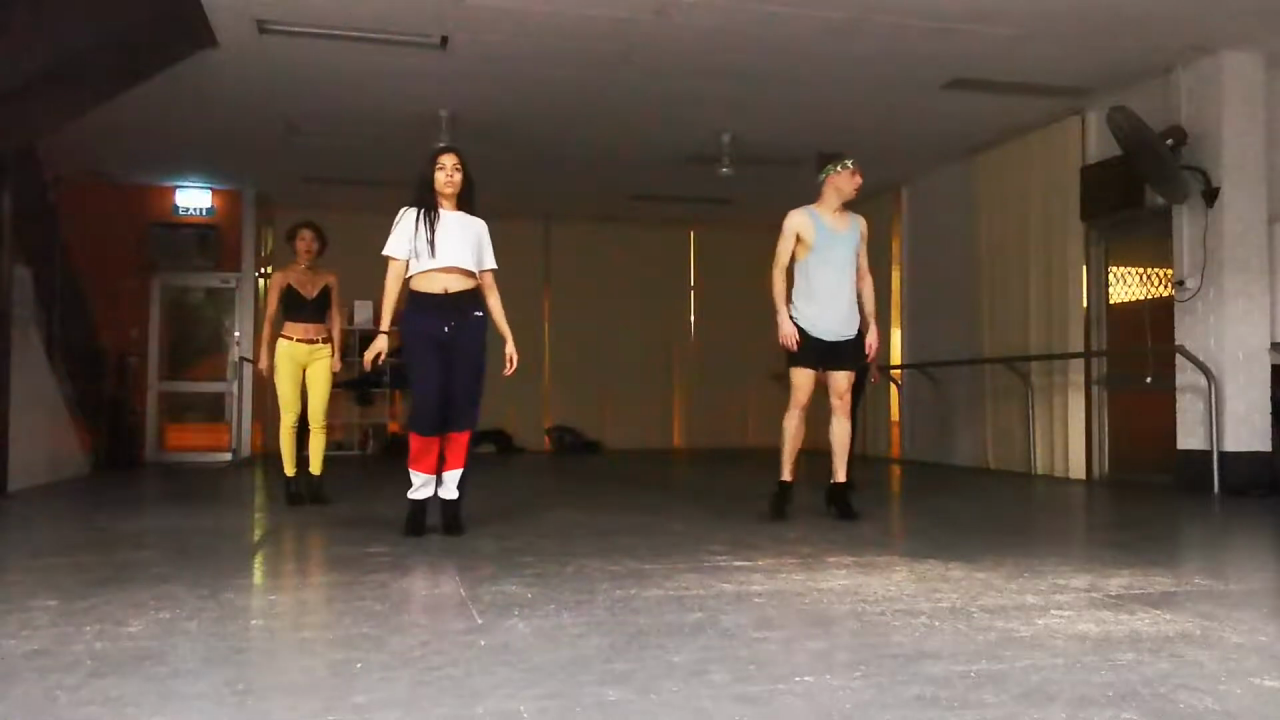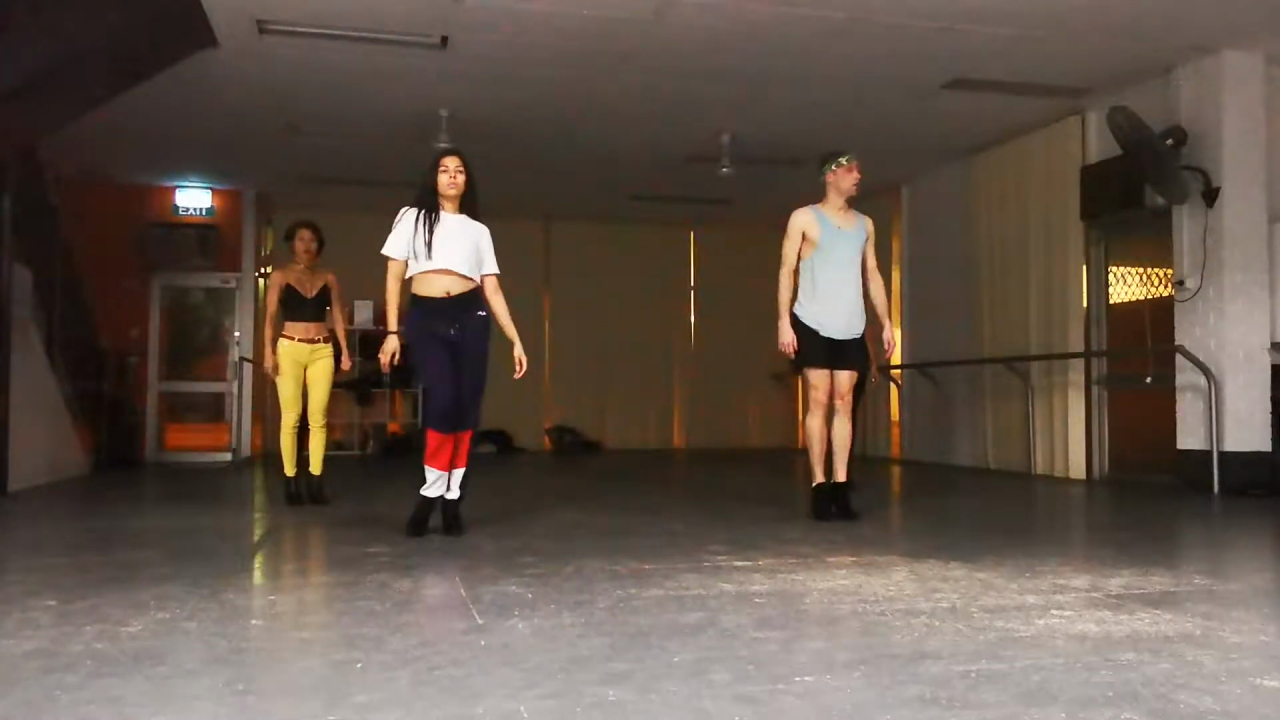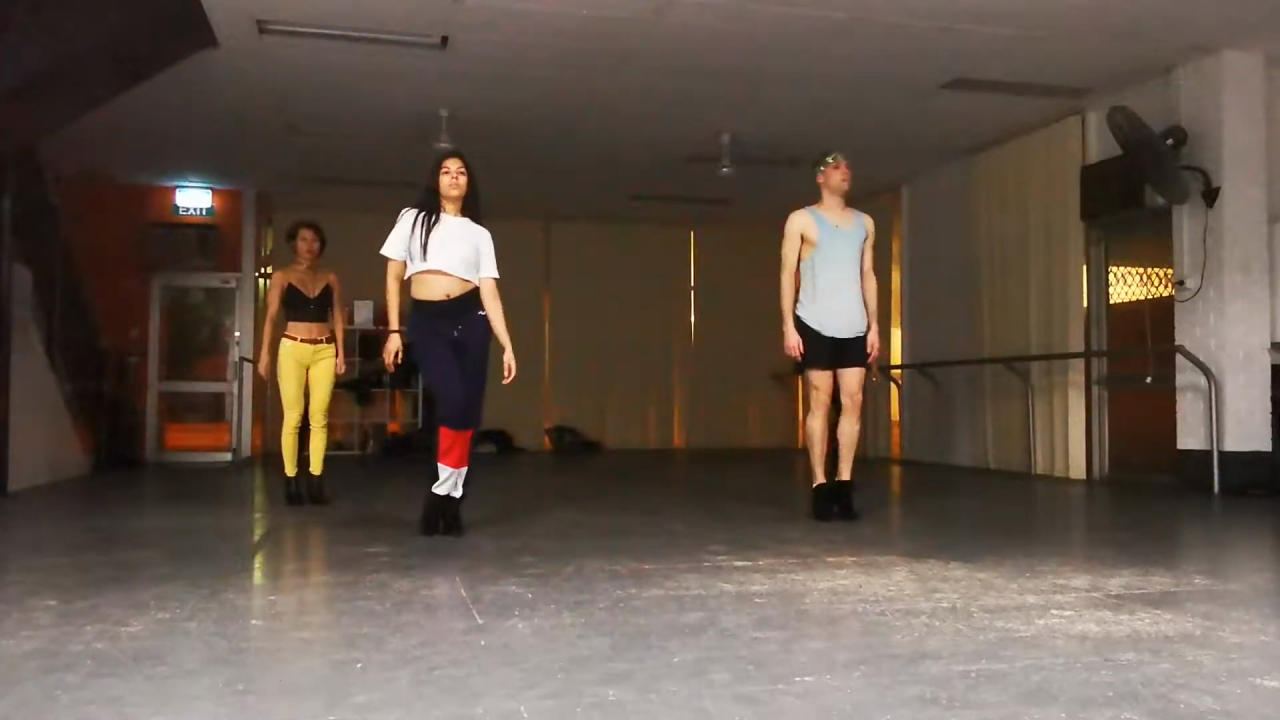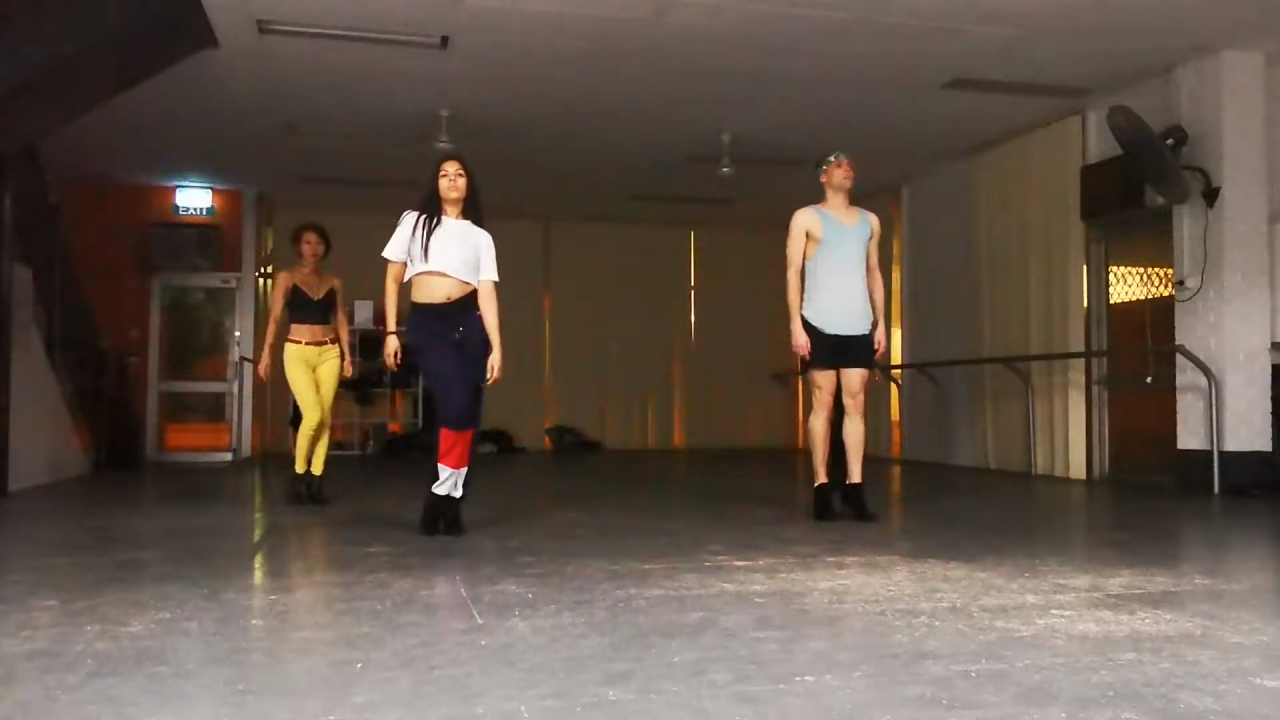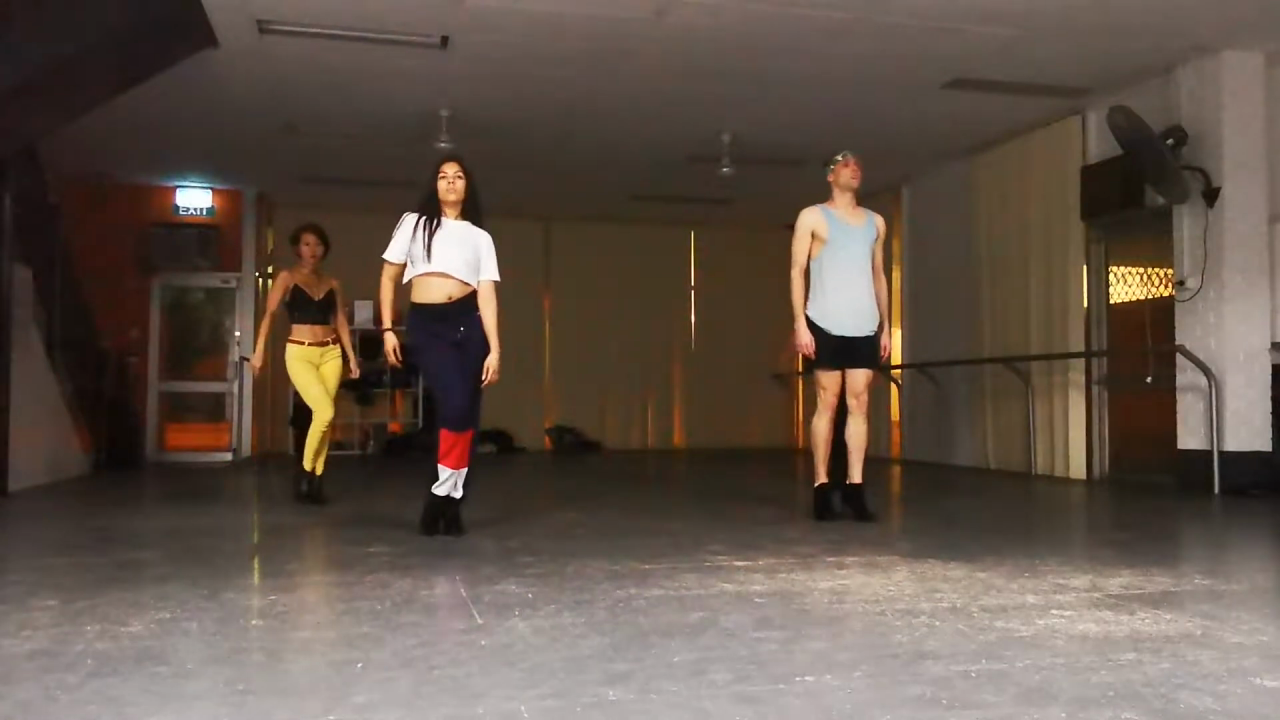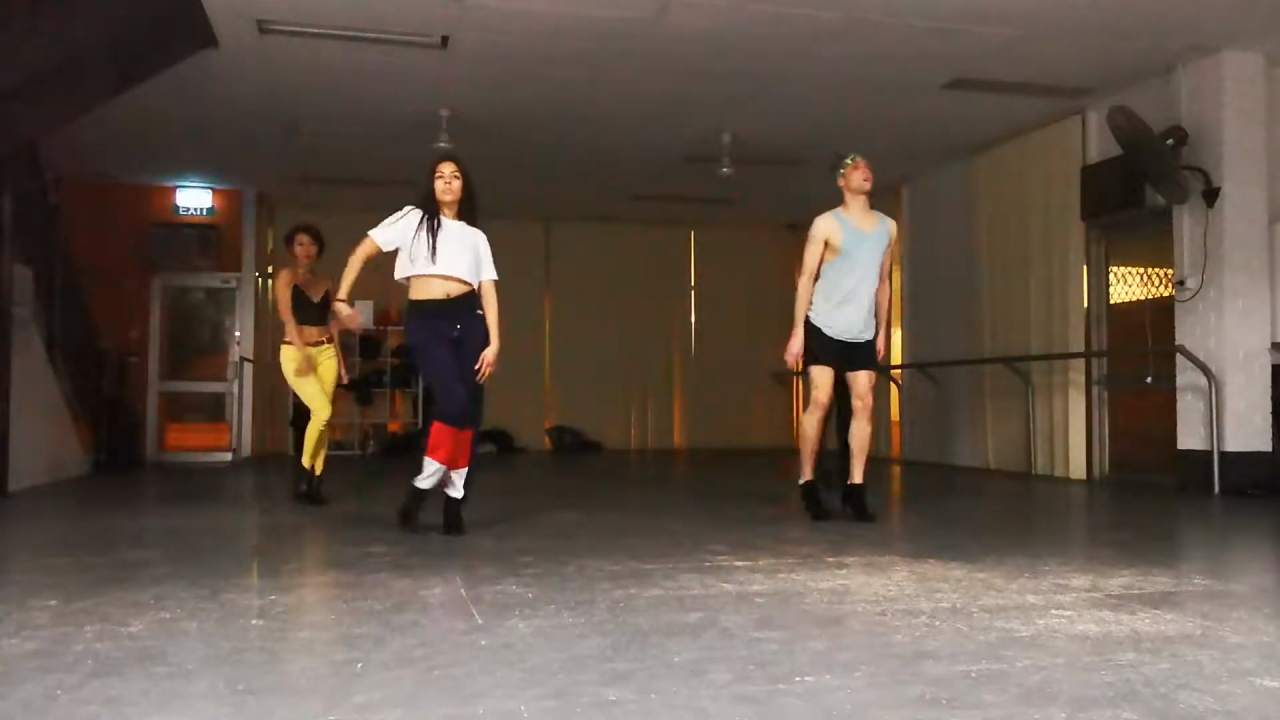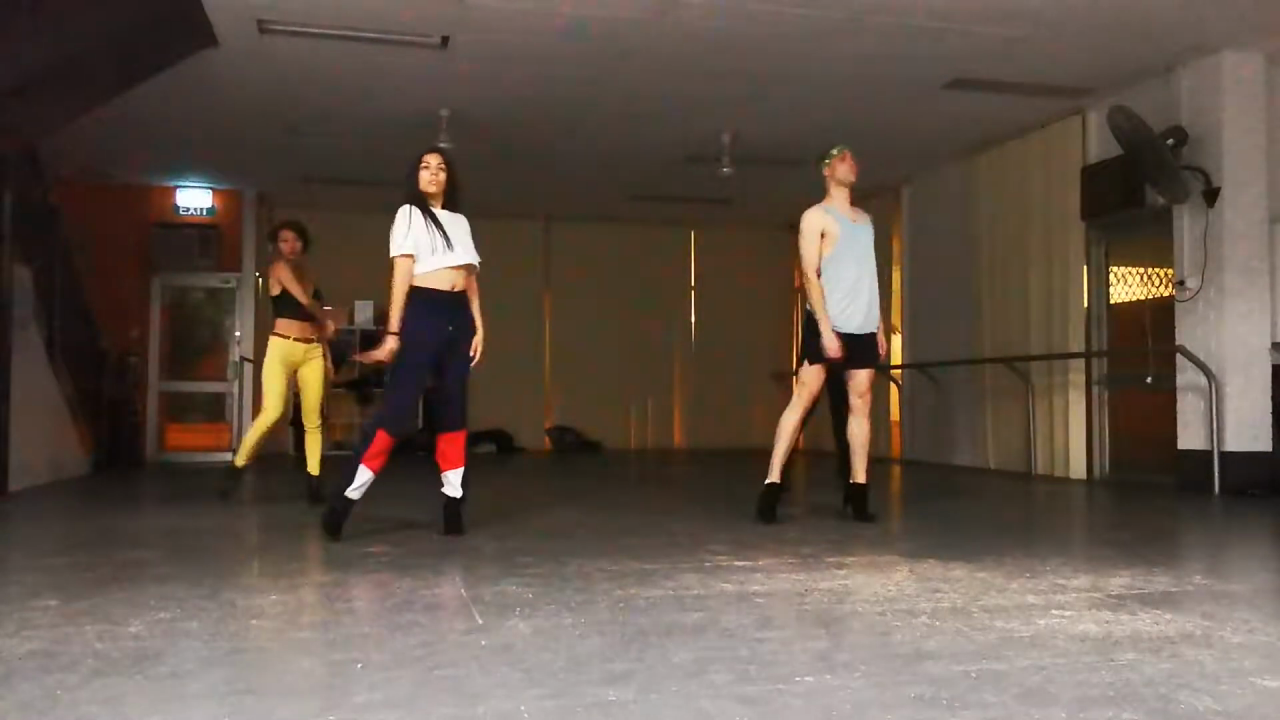
dt=0.3s
person 1, frame 1
left shoulder: (477, 226)
right shoulder: (411, 217)
left elbow: (489, 285)
right elbow: (395, 275)
left wrist: (508, 337)
right wrist: (383, 331)
left hip: (467, 317)
right hip: (422, 316)
left knee: (462, 408)
right knee: (426, 405)
left ankle: (450, 498)
right ankle: (419, 498)
person 1, frame 2
left shoulder: (479, 231)
right shoulder: (412, 217)
left elbow: (492, 290)
right elbow: (394, 277)
left wrist: (516, 341)
right wrist: (392, 331)
left hip: (470, 318)
right hip: (425, 319)
left knee: (466, 410)
right knee: (443, 404)
left ankle: (451, 498)
right ankle: (430, 493)
person 1, frame 3
left shoulder: (480, 234)
right shoulder: (413, 219)
left elbow: (490, 292)
right elbow: (393, 277)
left wrist: (507, 346)
right wrist: (394, 331)
left hip: (469, 320)
right hip: (427, 321)
left knee: (468, 411)
right knee: (454, 401)
left ankle: (452, 498)
right ankle: (441, 490)
person 1, frame 4
left shoulder: (480, 236)
right shoulder: (414, 221)
left elbow: (487, 294)
right elbow: (393, 279)
left wrist: (496, 348)
right wrist: (391, 333)
left hip: (468, 322)
right hip: (426, 324)
left knee: (468, 412)
right knee: (456, 404)
left ankle: (451, 498)
right ankle: (442, 491)
person 1, frame 5
left shoulder: (480, 237)
right shoulder: (413, 223)
left elbow: (487, 295)
right elbow: (388, 277)
left wrist: (495, 349)
right wrist: (387, 329)
left hip: (468, 322)
right hip: (426, 325)
left knee: (467, 413)
right knee: (456, 405)
left ankle: (452, 499)
right ankle: (441, 492)
person 1, frame 6
left shoulder: (476, 236)
right shoulder: (413, 218)
left elbow: (489, 293)
right elbow: (362, 252)
left wrist: (494, 341)
right wrist: (342, 298)
left hip: (468, 320)
right hip: (426, 320)
left knee: (468, 409)
right knee: (454, 400)
left ankle: (453, 499)
right ankle: (422, 484)
person 1, frame 7
left shoulder: (460, 221)
right shoulder: (409, 214)
right elbow: (402, 274)
left wrist: (479, 327)
right wrist: (393, 333)
left hip: (458, 316)
right hip: (422, 312)
left knee: (452, 408)
right knee: (400, 405)
left ankle: (452, 499)
right ankle: (349, 495)
person 2, frame 1
left shoulder: (858, 224)
right shoulder: (799, 219)
left elbow: (864, 276)
right elbow: (779, 269)
left wrist: (872, 325)
right wrist: (782, 316)
left hip: (846, 330)
right hip: (807, 326)
left knee: (842, 404)
right knee: (799, 401)
left ankle: (838, 487)
right ankle: (785, 482)
person 2, frame 2
left shoulder: (865, 224)
right shoulder: (803, 218)
left elbow: (872, 275)
right elbow: (787, 271)
left wrist: (886, 323)
right wrist: (783, 322)
left hip: (851, 328)
right hip: (813, 325)
left knee: (844, 404)
right knee: (819, 403)
left ankle: (840, 486)
right ankle: (819, 486)
person 2, frame 3
left shoulder: (865, 223)
right shoulder: (801, 220)
left elbow: (868, 275)
right elbow: (788, 274)
left wrist: (873, 325)
right wrist: (788, 325)
left hip: (853, 328)
right hip: (815, 326)
left knee: (852, 403)
right knee: (820, 403)
left ankle: (844, 484)
right ankle: (820, 486)
person 2, frame 4
left shoulder: (869, 221)
right shoulder: (805, 218)
left elbow: (874, 273)
right elbow: (793, 273)
left wrist: (880, 322)
right wrist: (795, 324)
left hip: (858, 326)
right hip: (820, 324)
left knee: (854, 403)
right knee: (823, 403)
left ankle: (854, 486)
right ankle: (822, 486)
person 2, frame 5
left shoulder: (875, 222)
right shoulder: (812, 217)
left elbow: (878, 275)
right elbow: (797, 272)
left wrist: (885, 325)
right wrist: (800, 323)
left hip: (864, 327)
right hip: (825, 325)
left knee: (858, 404)
right knee: (827, 403)
left ankle: (854, 487)
right ankle: (822, 486)
person 2, frame 6
left shoulder: (889, 227)
right shoulder: (826, 224)
right elbow: (807, 278)
left wrist: (881, 329)
right wrist: (796, 332)
left hip: (863, 332)
right hip: (823, 327)
left knee: (864, 406)
right knee: (819, 402)
left ankle: (855, 489)
right ankle: (808, 483)
person 2, frame 7
left shoulder: (865, 219)
right shoulder: (815, 217)
right elbow: (810, 275)
left wrist: (879, 325)
right wrist: (825, 328)
left hip: (864, 327)
right hip: (828, 323)
left knee: (861, 404)
right knee: (803, 398)
left ankle: (857, 489)
right ankle: (772, 484)
person 3, frame 1
left shoulder: (329, 279)
right shoulder: (281, 277)
left elbow: (335, 318)
right elbow: (270, 316)
left wrist: (337, 352)
right wrist: (264, 351)
left hip: (321, 351)
right hip: (288, 348)
left knee: (318, 418)
right knee: (290, 417)
left ankle: (315, 480)
right ankle: (291, 480)
person 3, frame 2
left shoulder: (328, 279)
right shoulder: (280, 276)
left elbow: (337, 316)
right elbow: (271, 316)
left wrist: (344, 350)
right wrist: (268, 351)
left hip: (322, 350)
right hip: (290, 348)
left knee: (318, 418)
right knee: (291, 417)
left ankle: (315, 481)
right ankle: (291, 481)
person 3, frame 3
left shoulder: (330, 279)
right shoulder: (281, 277)
left elbow: (337, 317)
right elbow: (271, 316)
left wrist: (341, 353)
right wrist: (264, 352)
left hip: (324, 350)
right hip: (293, 348)
left knee: (319, 418)
right knee: (293, 417)
left ankle: (315, 481)
right ankle: (291, 480)
person 3, frame 4
left shoulder: (333, 282)
right shoulder: (286, 278)
left elbow: (340, 320)
right elbow: (275, 317)
left wrist: (347, 356)
right wrist: (266, 354)
left hip: (329, 352)
right hip: (297, 351)
left knee: (324, 418)
right knee: (312, 414)
left ankle: (315, 481)
right ankle: (298, 475)
person 3, frame 5
left shoulder: (332, 283)
right shoulder: (287, 277)
left elbow: (340, 321)
right elbow: (269, 313)
left wrist: (351, 356)
right wrist: (259, 349)
left hip: (331, 353)
right hip: (300, 353)
left knee: (325, 417)
right knee: (325, 412)
left ankle: (316, 481)
right ankle: (304, 470)
person 3, frame 6
left shoulder: (324, 283)
right shoulder: (285, 276)
right elbow: (287, 315)
left wrist: (339, 361)
right wrist: (301, 350)
left hip: (324, 354)
right hip: (295, 353)
left knee: (323, 417)
right knee: (321, 412)
left ankle: (315, 481)
right ankle: (305, 469)
person 3, frame 7
left shoulder: (309, 277)
right shoulder: (279, 268)
right elbow: (304, 300)
left wrist: (326, 355)
right wrist: (326, 322)
left hip: (311, 352)
right hip: (281, 348)
left knee: (313, 419)
right knee: (272, 412)
left ankle: (314, 482)
right ankle: (238, 466)
